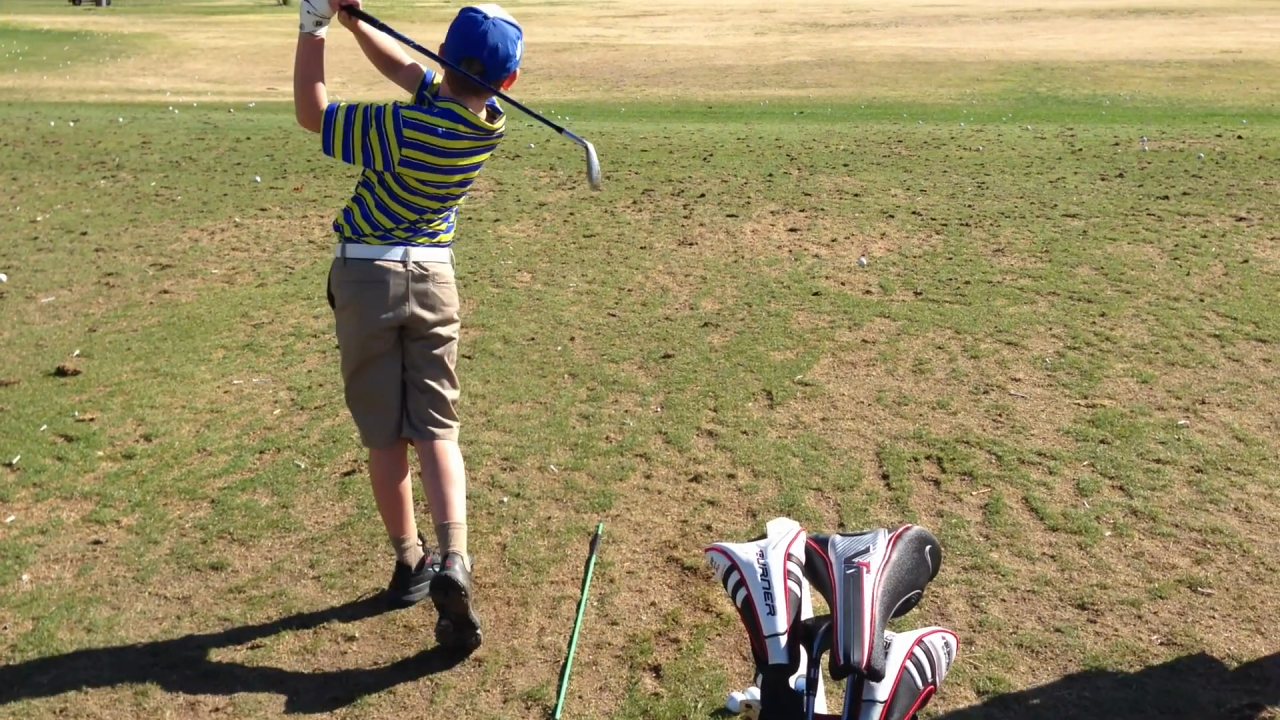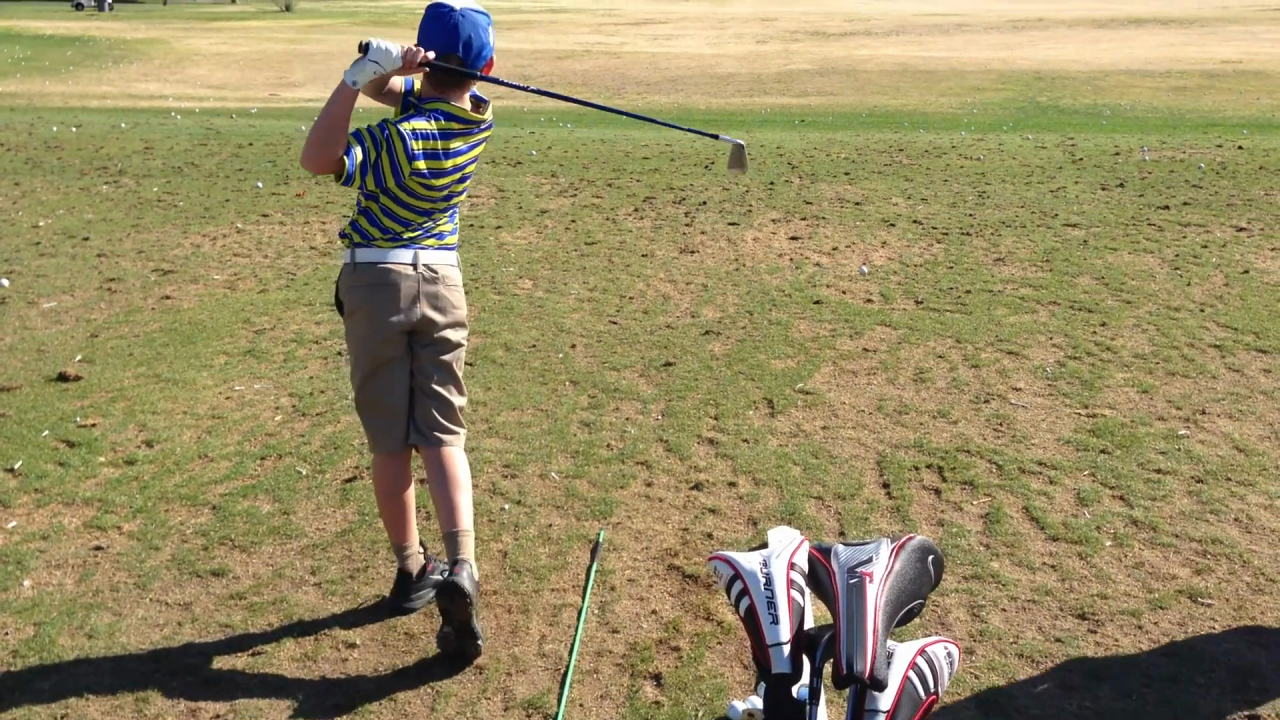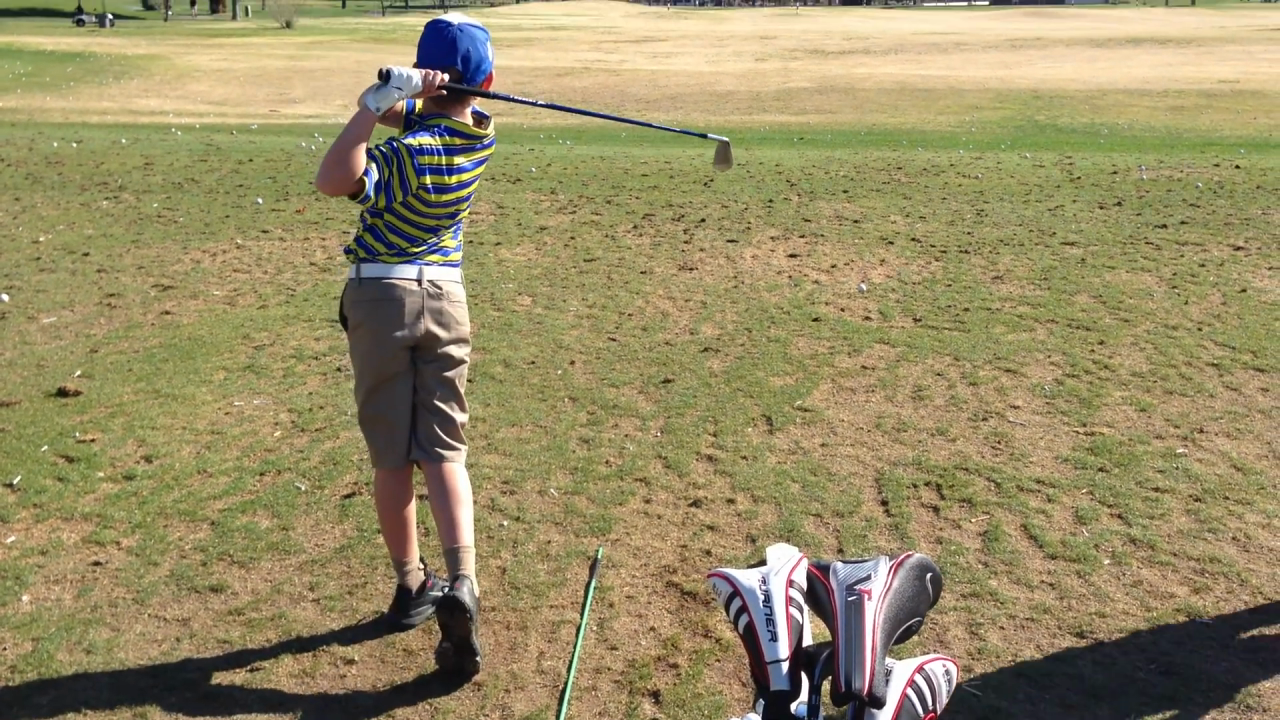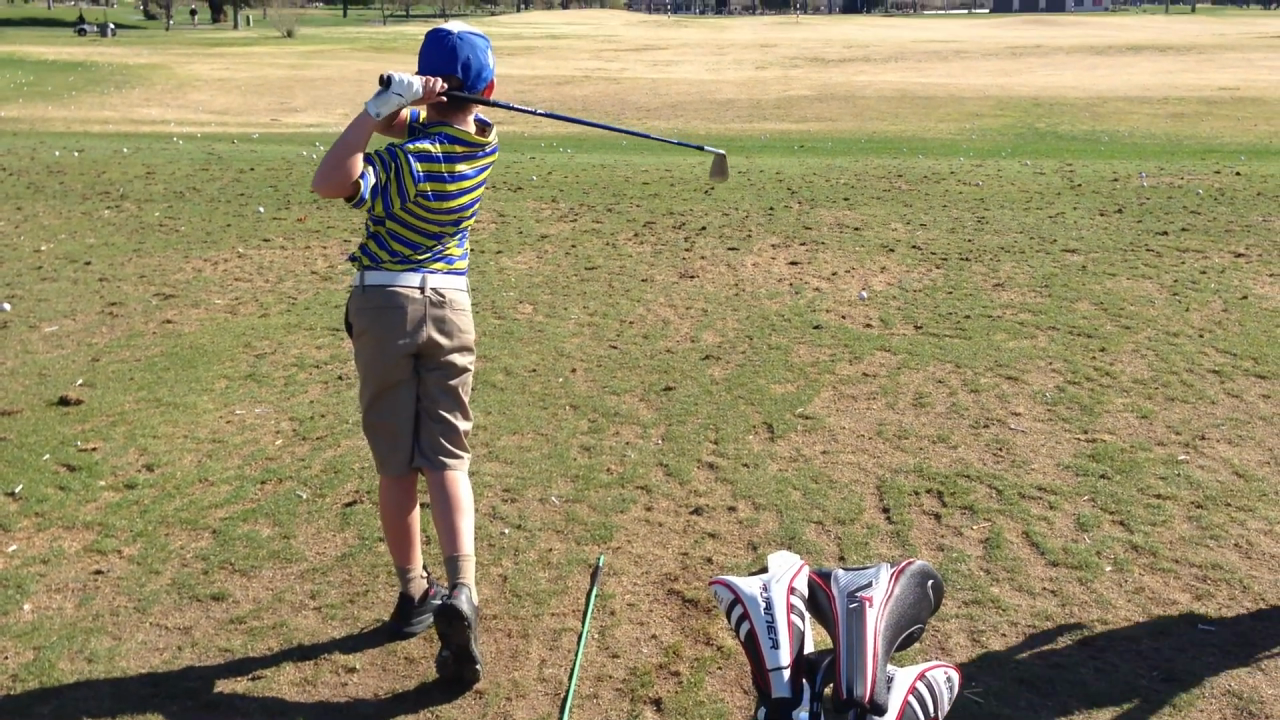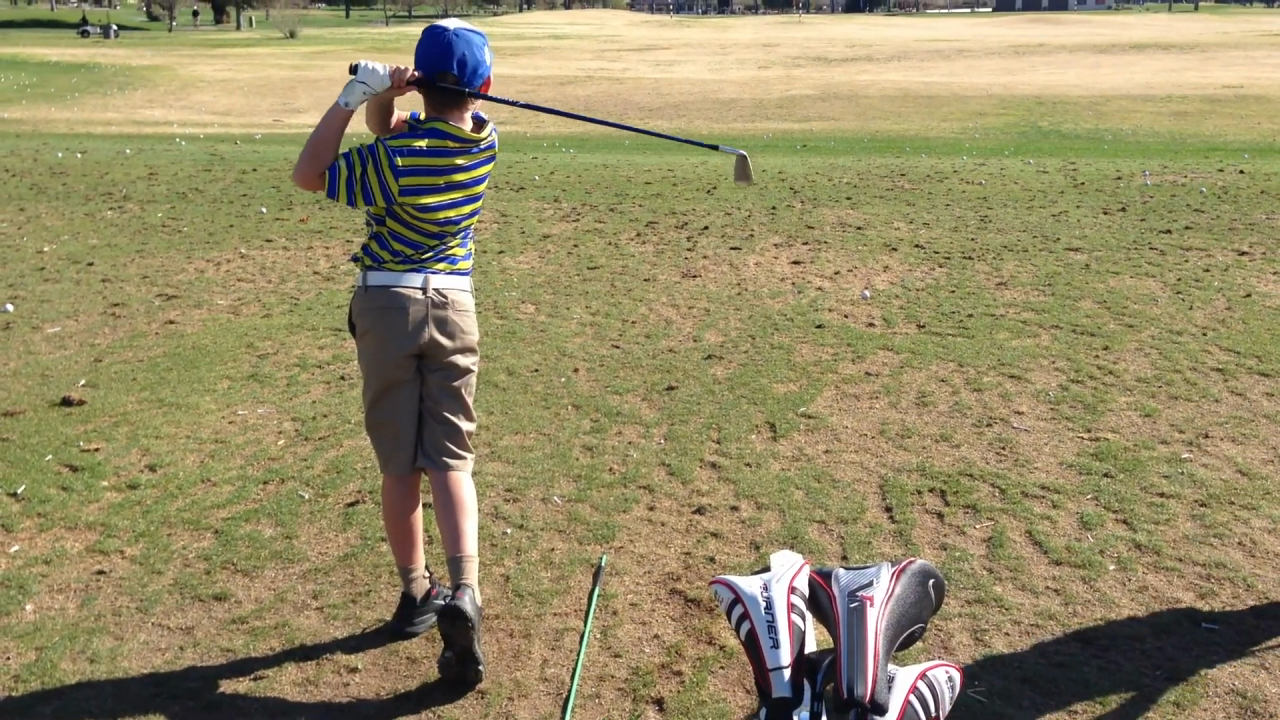
dt=0.4s
person 1, frame 1
left shoulder: (402, 127)
right shoulder: (492, 126)
left elbow: (311, 113)
right elbow: (408, 73)
left hip: (363, 280)
right hip: (431, 280)
left knee: (385, 436)
right knee: (436, 428)
left ankle: (411, 563)
right ankle: (453, 562)
person 1, frame 2
left shoulder: (404, 138)
right shoulder: (477, 114)
left elbow: (317, 160)
right elbow: (388, 91)
left wrist: (358, 72)
right wrist: (374, 73)
left hip: (376, 283)
right hip: (441, 282)
left knee: (390, 440)
right knee: (442, 434)
left ankle: (413, 570)
right ankle: (459, 569)
person 1, frame 3
left shoulder: (412, 153)
right shoulder: (478, 130)
left elbow: (331, 181)
right elbow: (397, 114)
left wrist: (381, 98)
right wrist: (388, 99)
left hip: (379, 298)
right hip: (444, 297)
left knee: (392, 456)
right knee: (444, 450)
left ankle: (412, 585)
right ankle: (460, 584)
person 1, frame 4
left shoulder: (412, 159)
right shoulder: (482, 138)
left elbow: (329, 182)
right elbow: (397, 125)
left wrist: (383, 103)
right wrist: (389, 107)
left hip: (384, 305)
right hip: (450, 306)
left knee: (396, 463)
right knee: (447, 458)
left ankle: (415, 593)
right ankle: (461, 591)
person 1, frame 5
left shoulder: (399, 159)
right shoulder: (485, 138)
left elbow: (308, 174)
left wrist: (353, 94)
right wrist: (379, 98)
left hip: (387, 305)
right hip: (453, 305)
left knee: (399, 463)
right knee: (451, 458)
left ankle: (416, 592)
right ankle: (463, 592)
